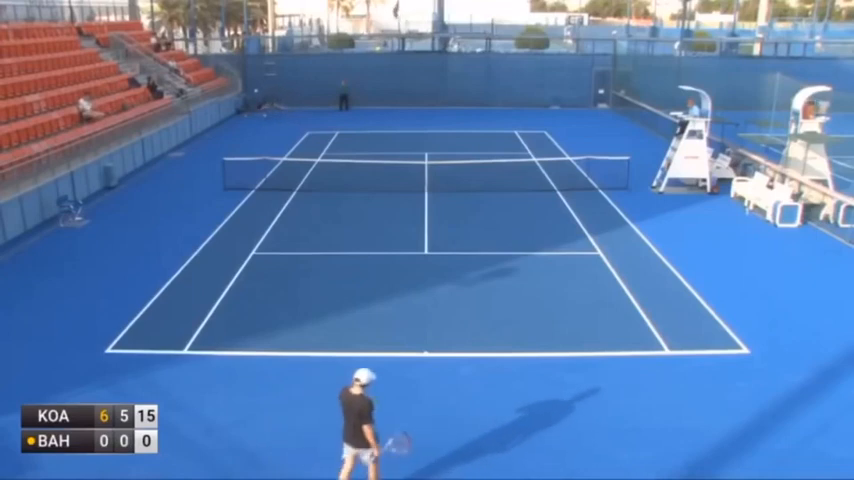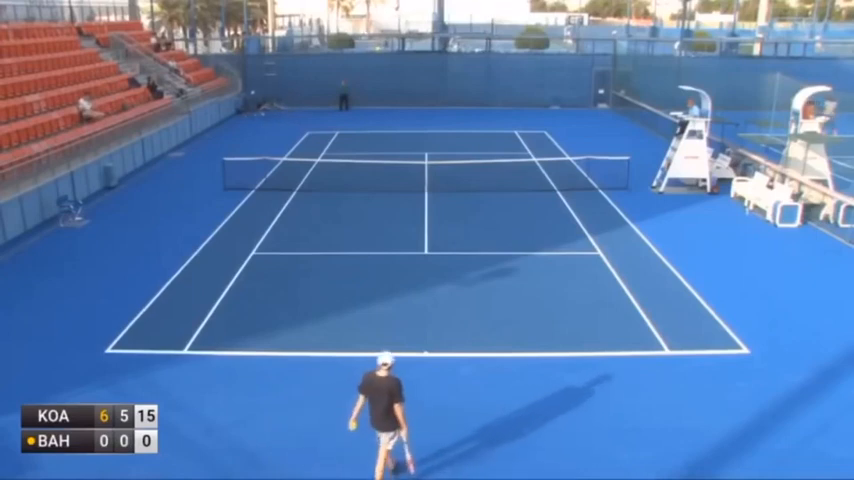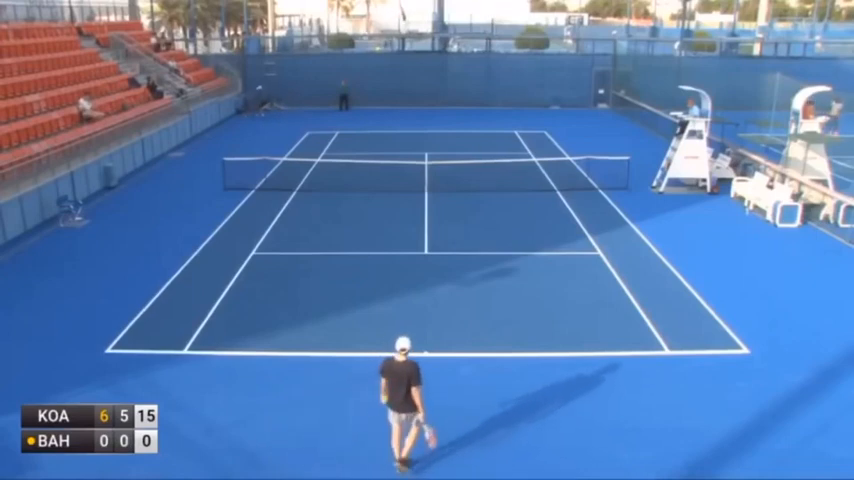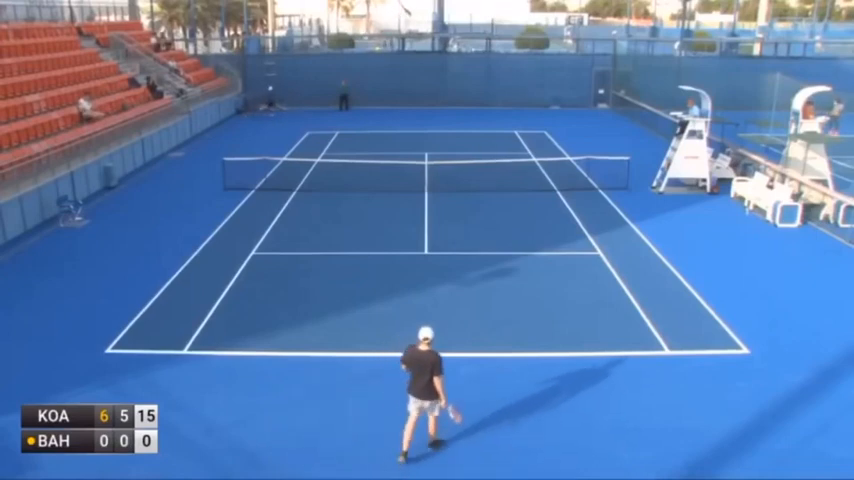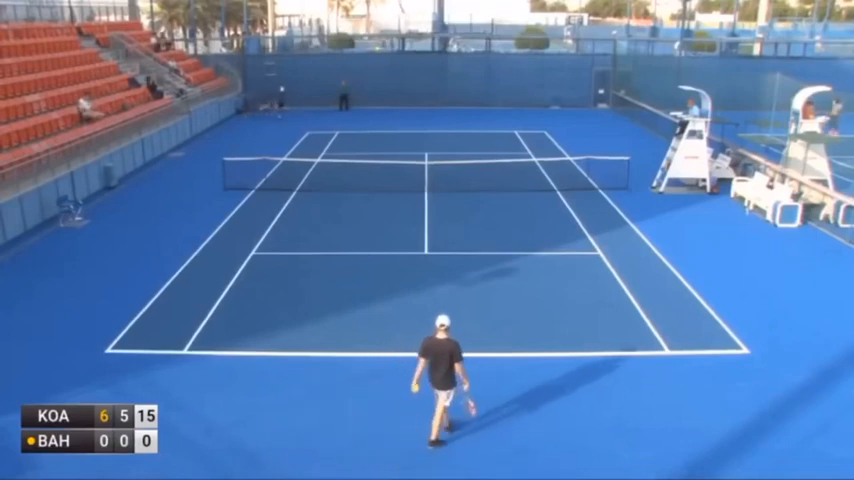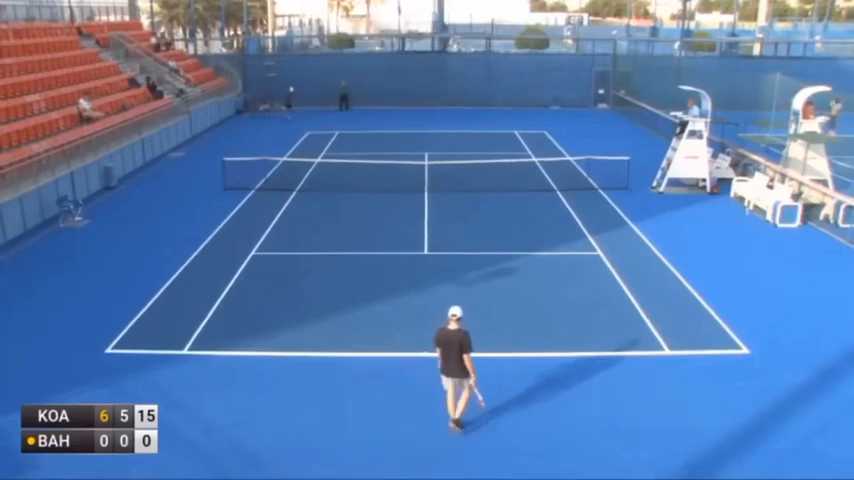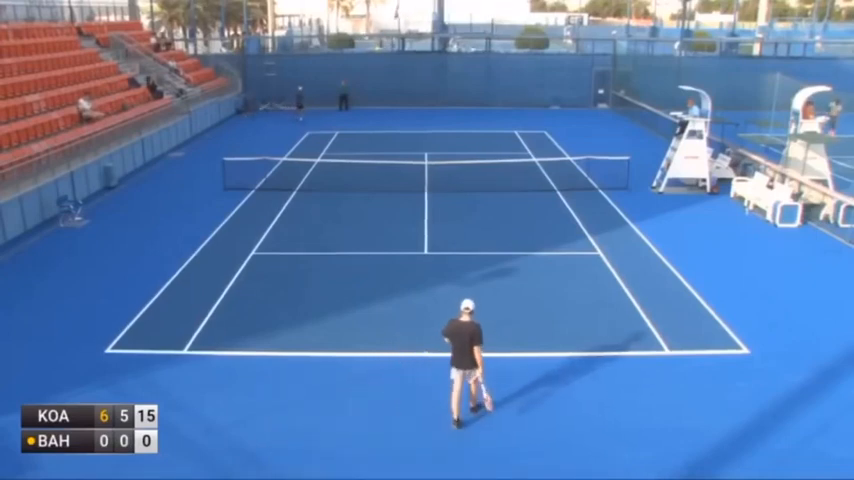
dt=0.4s
person 1, frame 1
left shoulder: (344, 392)
right shoulder: (365, 403)
right elbow: (367, 428)
right wrist: (375, 447)
left hip: (348, 438)
right hip: (364, 442)
left knee: (347, 468)
right knee: (373, 465)
person 1, frame 2
left shoulder: (368, 377)
right shoulder: (395, 382)
left elbow: (361, 398)
right elbow: (398, 407)
left wrist: (354, 416)
right wrist: (404, 427)
left hip: (375, 420)
right hip: (390, 424)
left knee: (384, 446)
right knee: (383, 454)
left ankle: (392, 467)
person 1, frame 3
left shoulder: (387, 363)
right shoulder: (413, 367)
left elbow: (384, 381)
right elbow: (415, 390)
left wrist: (384, 394)
right wrist: (421, 410)
left hip: (393, 404)
right hip: (409, 407)
left knee: (396, 431)
right knee: (415, 429)
left ankle: (399, 459)
right ankle: (402, 459)
person 1, frame 4
left shoulder: (410, 351)
right shoulder: (435, 357)
left elbow: (404, 367)
right elbow: (438, 380)
right wrist: (443, 397)
left hip: (414, 392)
right hip: (431, 395)
left knee: (412, 420)
right knee: (433, 417)
left ankle: (404, 452)
right ankle: (432, 441)
person 1, frame 5
left shoulder: (427, 341)
right shoulder: (453, 345)
left elbow: (422, 362)
right elbow: (458, 366)
left wrist: (415, 380)
right wrist: (466, 381)
left hip: (433, 380)
right hip: (447, 383)
left knee: (440, 404)
right knee: (440, 410)
left ankle: (447, 425)
right ankle: (433, 440)
person 1, frame 6
left shoulder: (440, 332)
right shoulder: (463, 335)
right elbow: (466, 357)
right wrist: (473, 374)
left hip: (446, 371)
right hip: (461, 372)
left knee: (450, 396)
right knee: (466, 393)
left ankle: (455, 420)
right ankle: (455, 420)
person 1, frame 7
left shoulder: (452, 324)
right shoulder: (475, 327)
left elbow: (447, 339)
right elbow: (477, 349)
right wrist: (481, 367)
left hip: (456, 362)
right hip: (472, 363)
left knee: (456, 390)
right knee: (474, 383)
left ankle: (456, 419)
right ankle: (473, 406)
